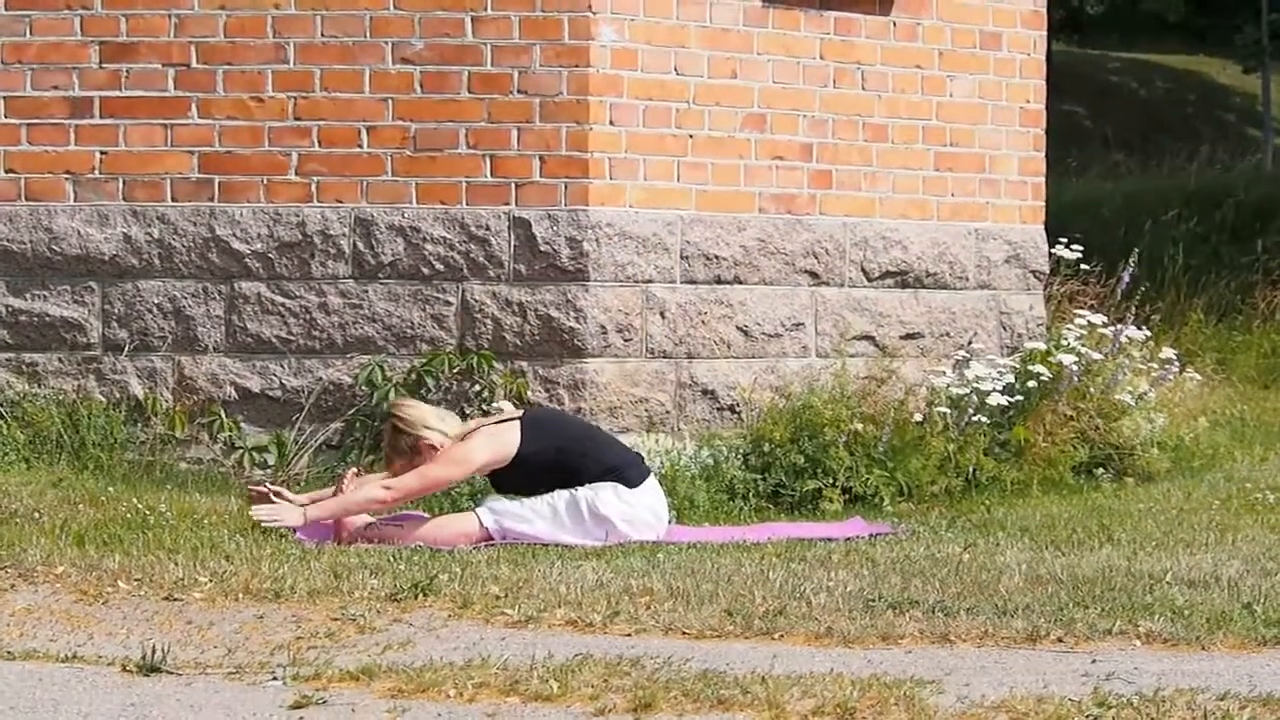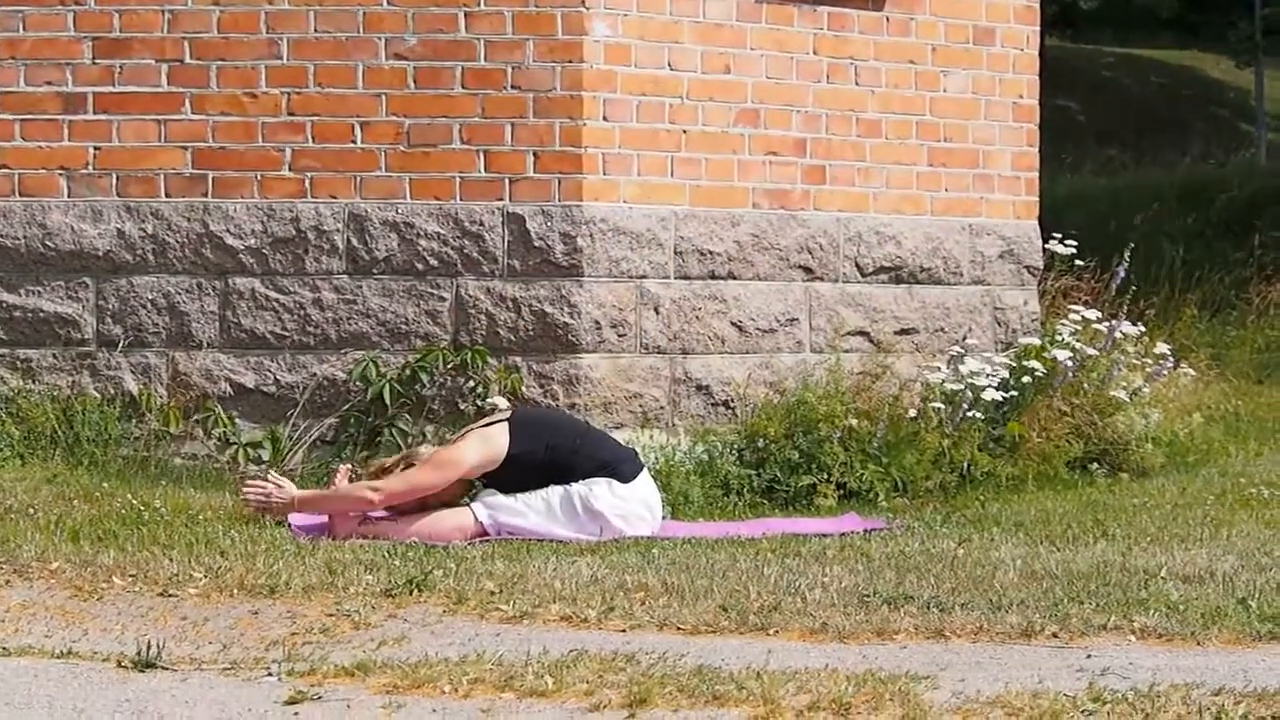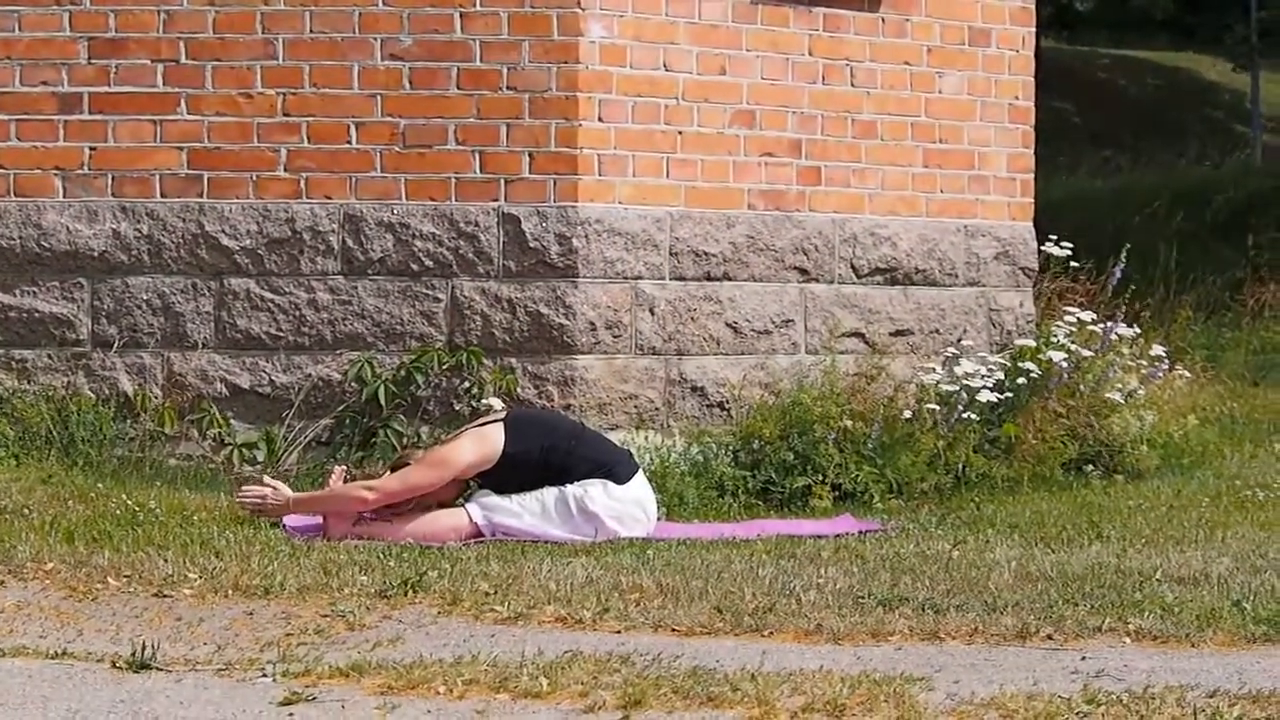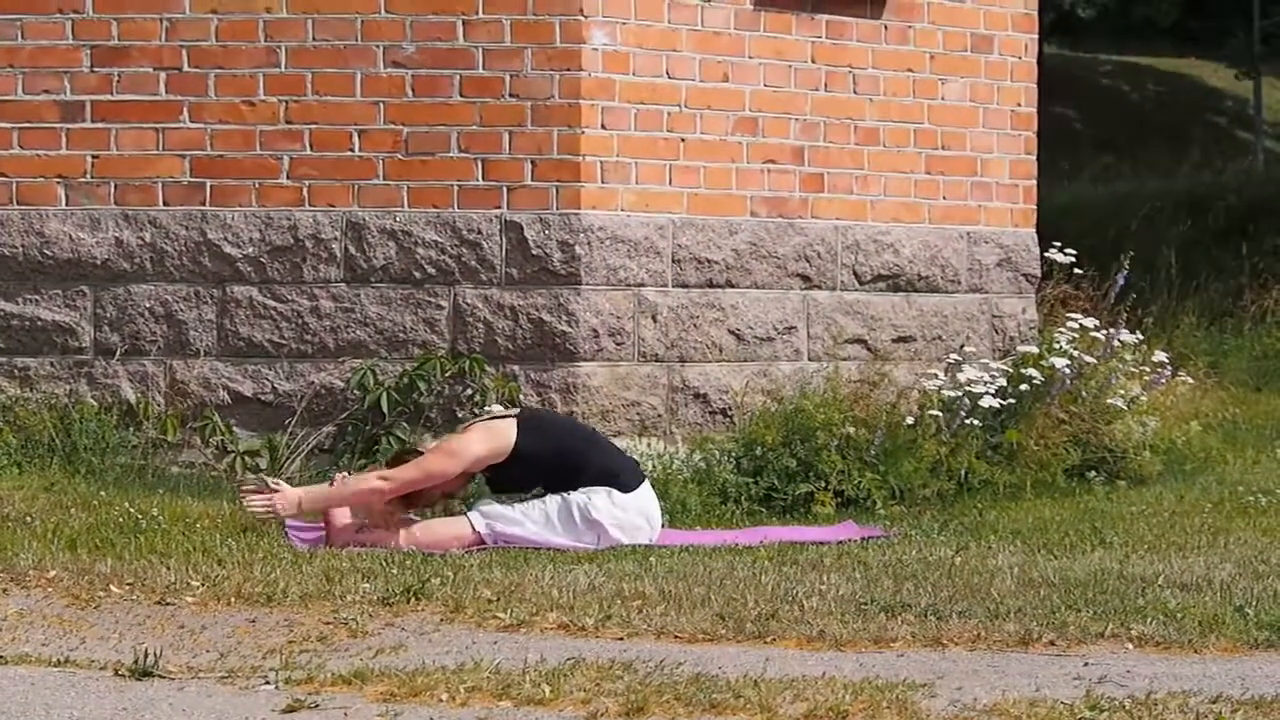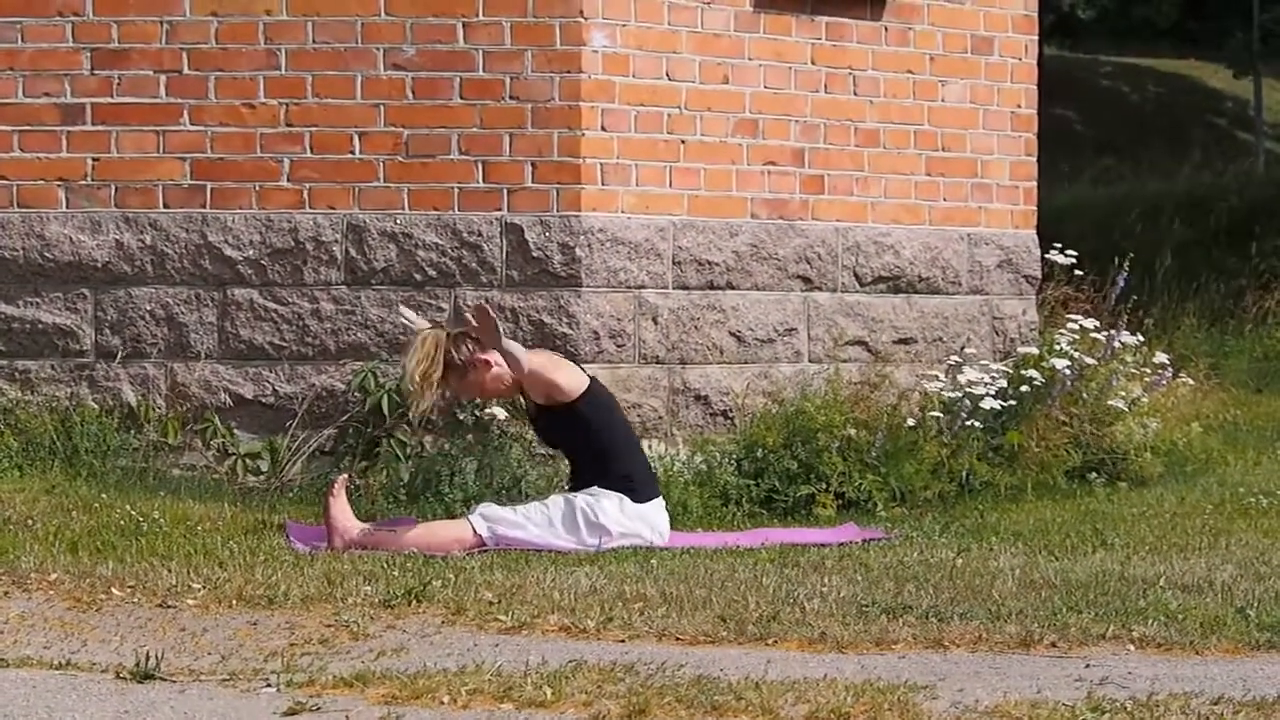
dt=0.5s
person 1, frame 1
left shoulder: (480, 446)
right shoulder: (482, 432)
left elbow: (389, 492)
right elbow: (388, 479)
left wrist: (306, 514)
right wrist: (304, 498)
left hip: (623, 507)
right hip: (624, 501)
left knee: (482, 527)
person 1, frame 2
left shoulder: (467, 454)
right shoulder: (475, 441)
left elbow: (376, 495)
right elbow: (381, 489)
left wrist: (295, 500)
left hip: (615, 501)
right hip: (620, 494)
left knee: (475, 522)
person 1, frame 3
left shoulder: (461, 455)
right shoulder: (472, 442)
left elbow: (370, 493)
right elbow: (377, 490)
left wrist: (291, 502)
left hip: (611, 502)
right hip: (612, 495)
left knee: (471, 521)
person 1, frame 4
left shoulder: (470, 445)
right shoulder: (472, 438)
left elbow: (382, 485)
right elbow: (388, 480)
left wrist: (300, 501)
left hip: (616, 511)
right hip: (616, 505)
left knee: (479, 527)
person 1, frame 5
left shoulder: (546, 374)
right shoulder: (531, 382)
left elbow: (524, 363)
left wrist: (500, 343)
right wrist: (438, 336)
left hip: (623, 514)
right hip: (612, 507)
left knee: (483, 529)
left ankle: (355, 537)
